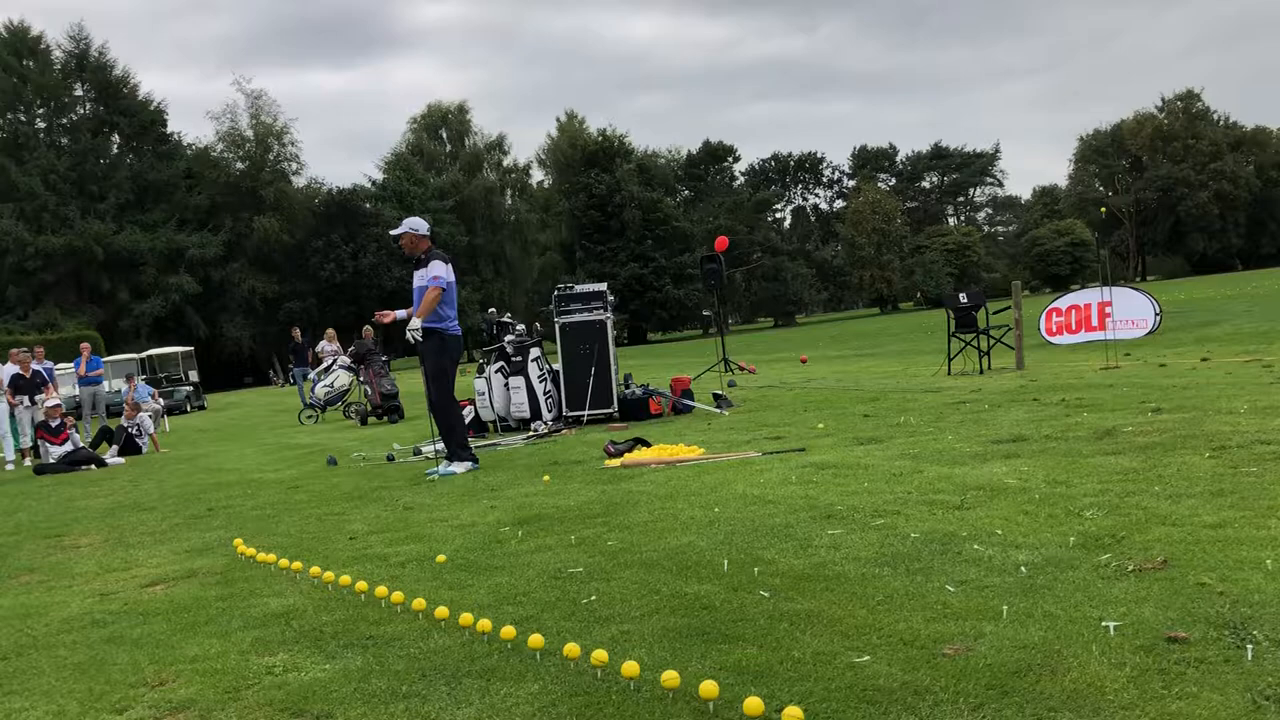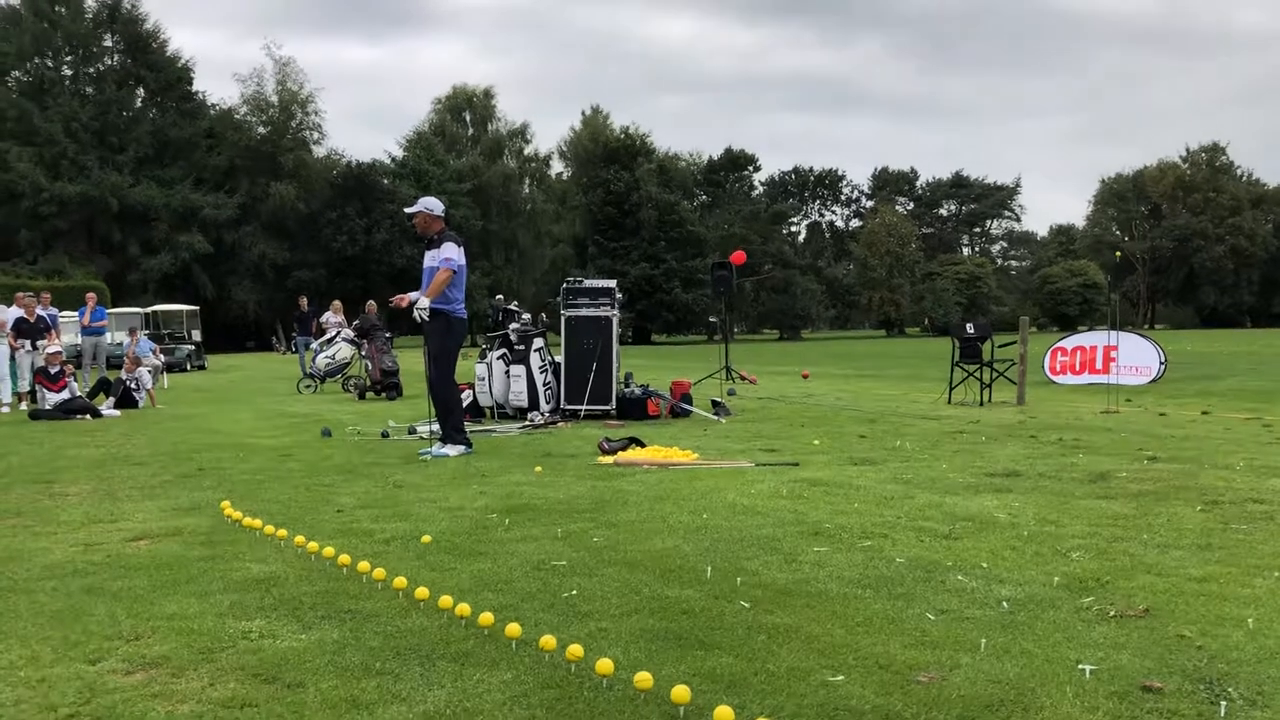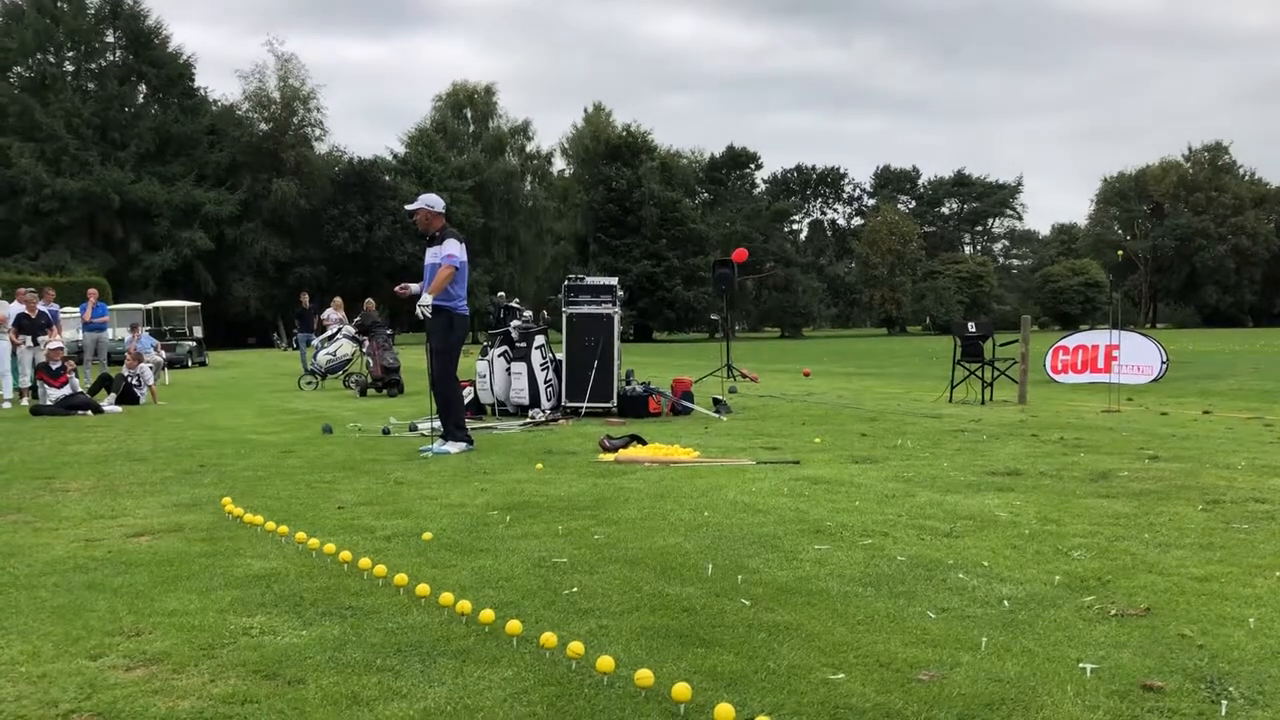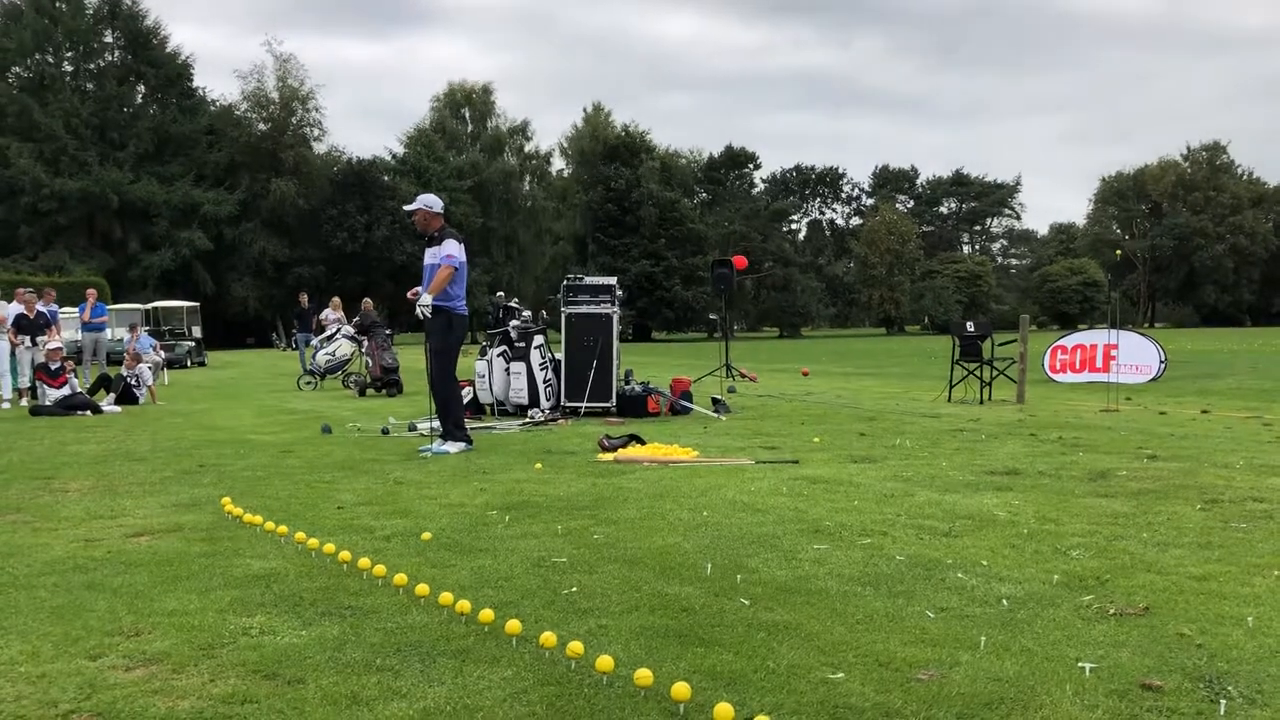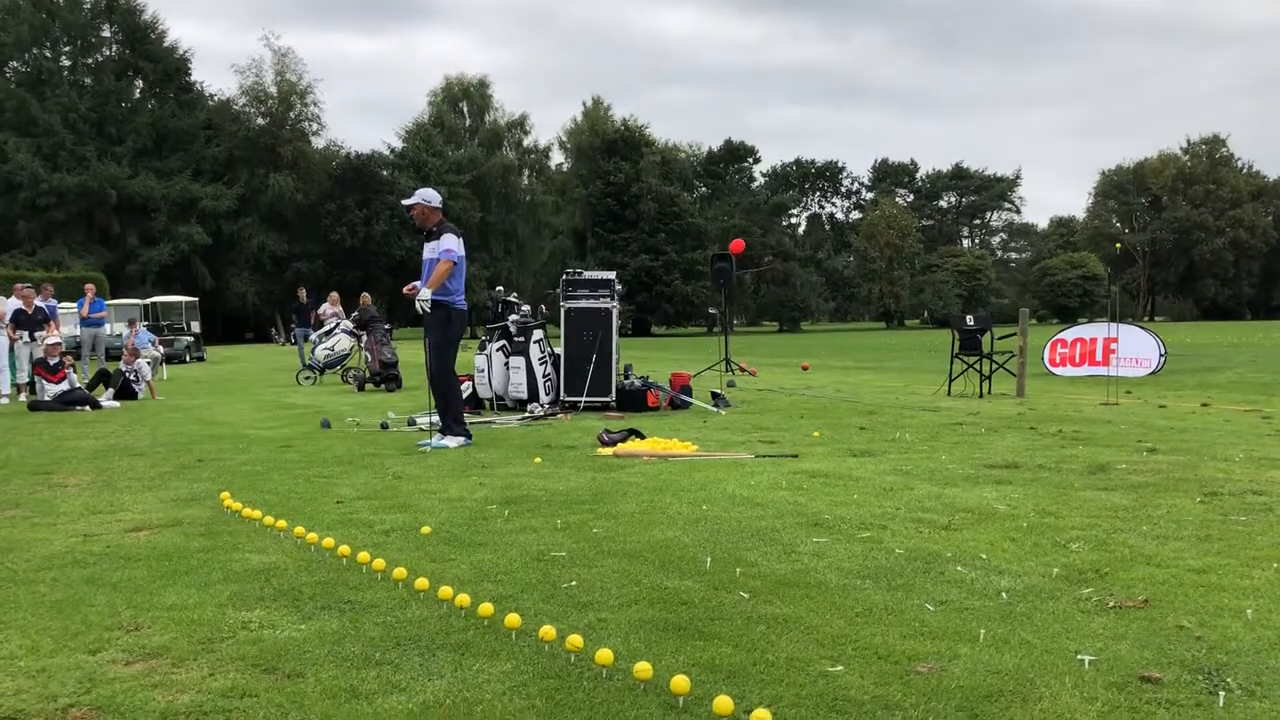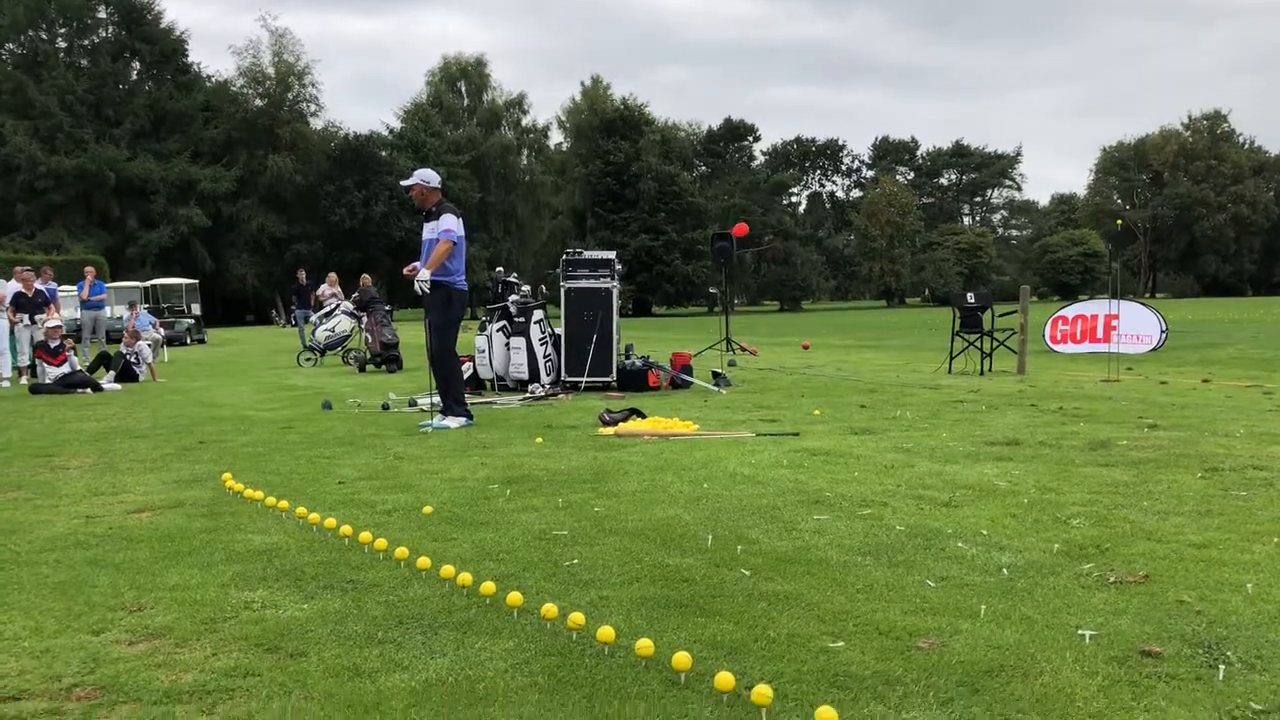
dt=0.3s
person 1, frame 1
left shoulder: (437, 260)
right shoulder: (419, 264)
left elbow: (436, 291)
left wrist: (416, 320)
right wrist: (398, 314)
left hip: (442, 337)
right hip: (428, 338)
left knee: (443, 398)
right knee: (436, 402)
left ankle: (465, 457)
right ankle: (453, 455)
person 1, frame 2
left shoulder: (449, 242)
right shoulder: (431, 245)
left elbow: (447, 273)
left wrist: (425, 299)
right wrist: (413, 296)
left hip: (448, 320)
right hip: (435, 319)
left knee: (443, 381)
right knee: (437, 383)
left ankle: (459, 441)
right ankle: (448, 438)
person 1, frame 3
left shoulder: (450, 238)
right shoulder: (432, 241)
left elbow: (448, 269)
left wrist: (428, 296)
right wrist: (415, 287)
left hip: (450, 316)
right hip: (437, 315)
left knee: (445, 378)
right knee: (438, 379)
left ankle: (460, 438)
right ankle: (449, 435)
person 1, frame 4
left shoulder: (449, 239)
right shoulder: (432, 242)
left elbow: (448, 269)
left wrist: (428, 296)
right wrist: (421, 291)
left hip: (449, 316)
right hip: (436, 316)
left knee: (444, 378)
right knee: (437, 379)
left ankle: (459, 437)
right ankle: (448, 434)
person 1, frame 5
left shoulder: (448, 233)
right shoulder: (430, 236)
left elbow: (447, 264)
left wrist: (427, 290)
right wrist: (419, 284)
left hip: (448, 311)
right hip: (435, 310)
left knee: (443, 372)
right knee: (436, 373)
left ankle: (458, 432)
right ankle: (447, 429)
person 1, frame 6
left shoulder: (447, 213)
right shoulder: (430, 217)
left elbow: (446, 244)
left wrist: (426, 271)
right wrist: (419, 265)
left hip: (448, 291)
right hip: (435, 291)
left knee: (444, 352)
right knee: (437, 354)
left ankle: (460, 412)
right ankle: (448, 410)
